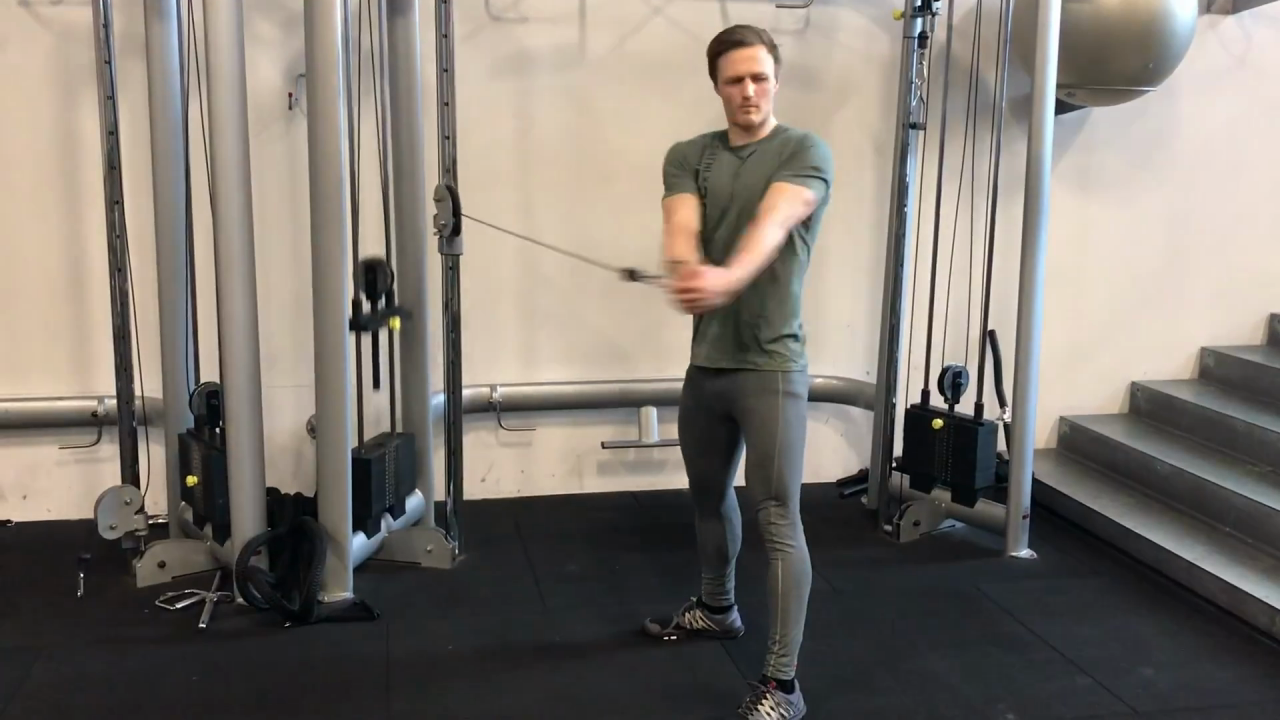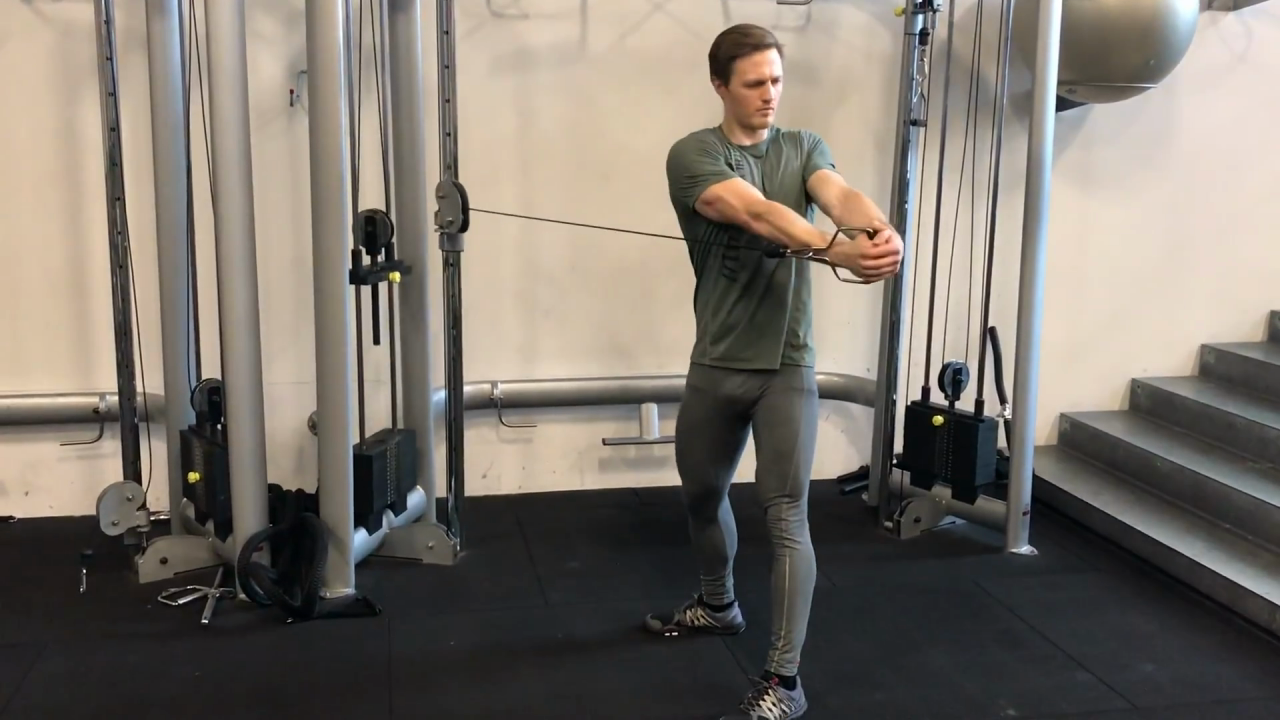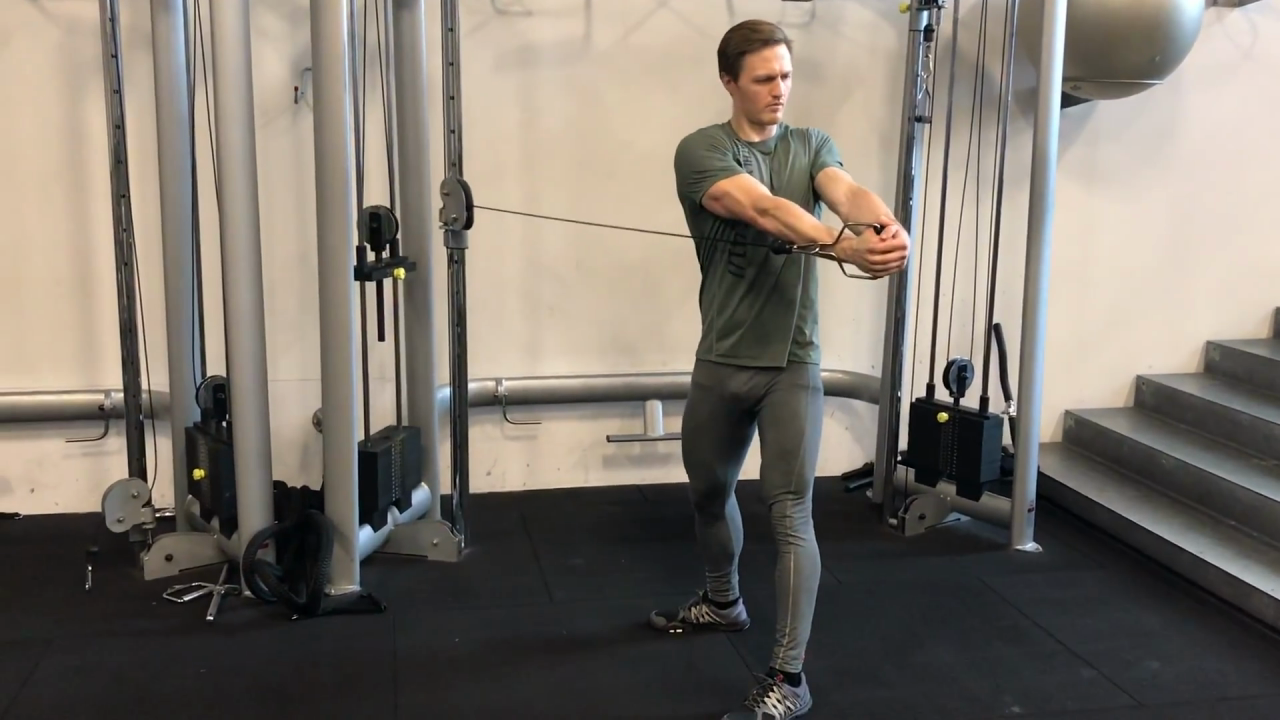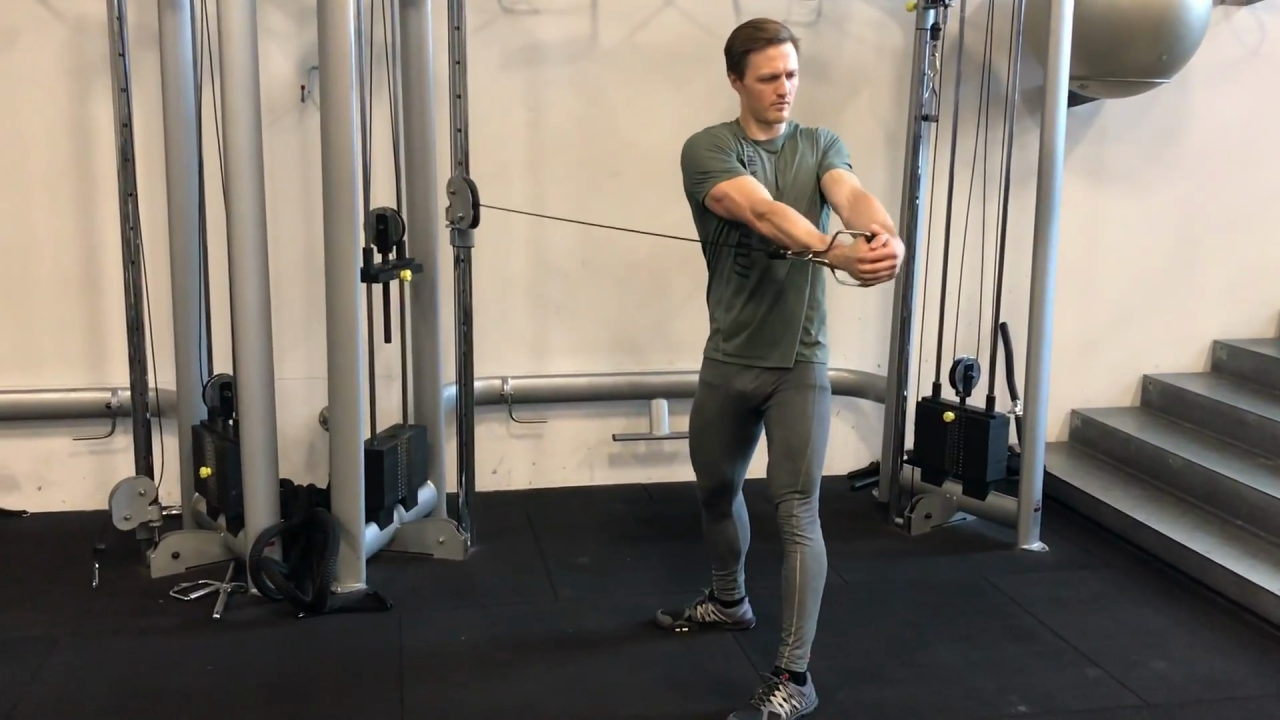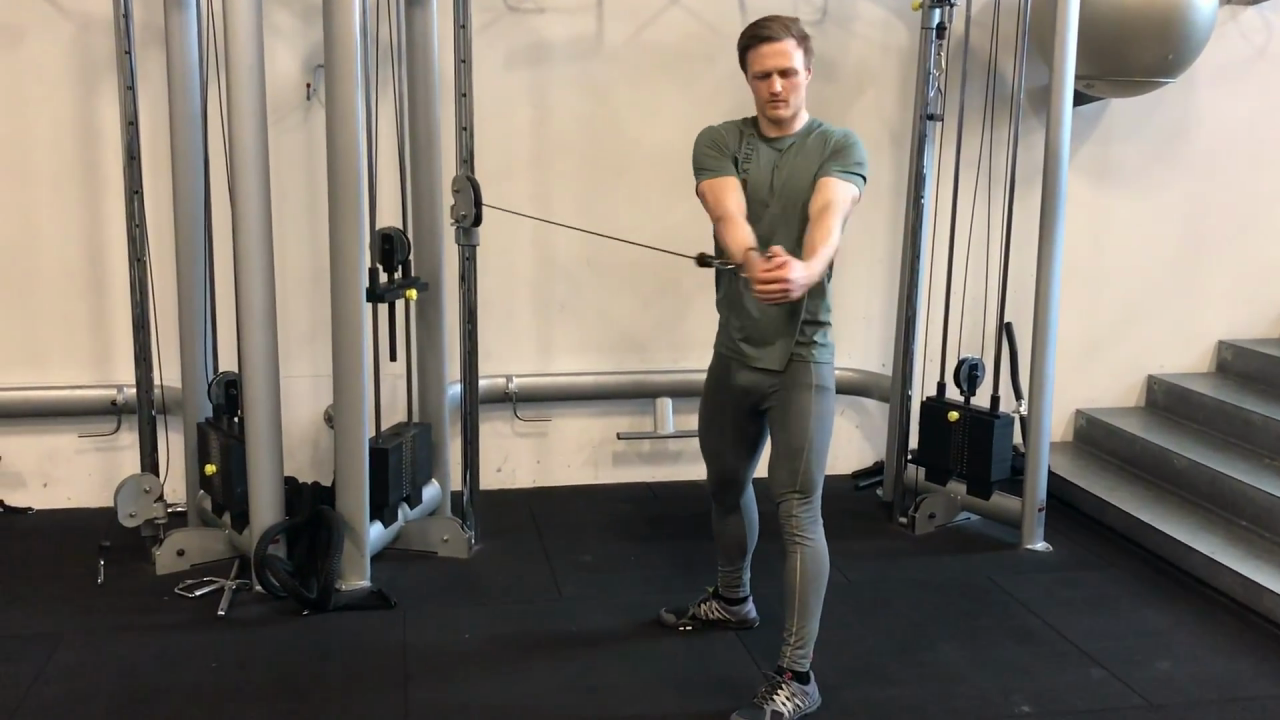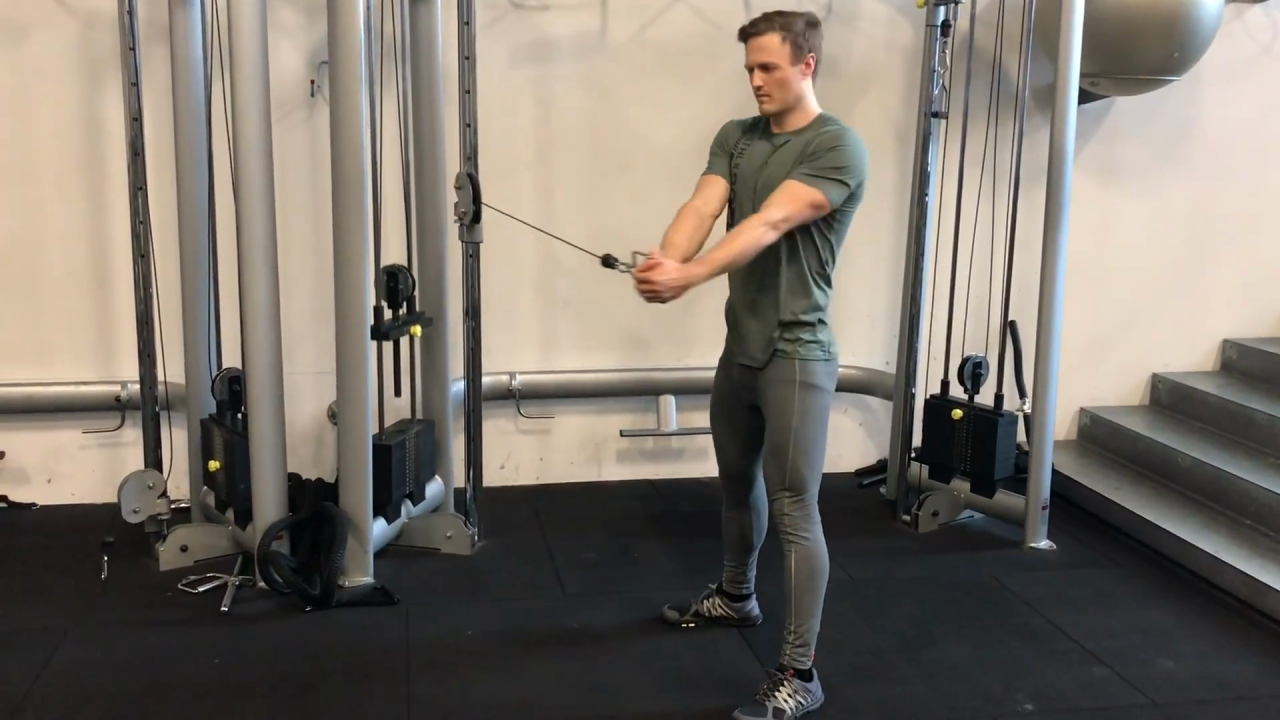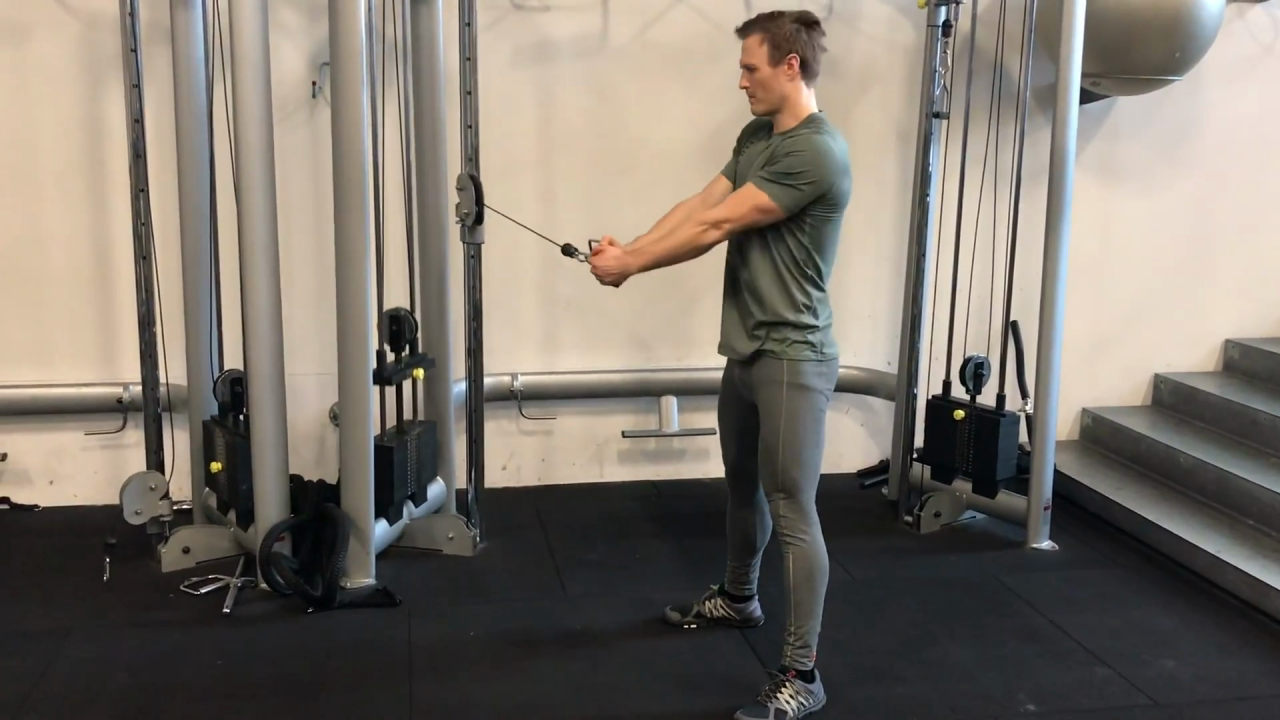
dt=0.4s
person 1, frame 1
left shoulder: (802, 152)
right shoulder: (689, 156)
left elbow: (771, 225)
right elbow: (682, 222)
left wrist: (728, 278)
right wrist: (684, 267)
left hip: (769, 366)
right hip: (707, 363)
left knee: (777, 518)
right knee: (708, 496)
right ankle: (716, 607)
person 1, frame 2
left shoulder: (804, 148)
right shoulder: (693, 156)
left elbow: (840, 195)
right elbow: (759, 215)
left wrist: (880, 232)
right wrist: (837, 251)
left hip: (787, 366)
right hip: (717, 365)
left knee: (785, 517)
right knee: (702, 496)
right ankle: (717, 604)
person 1, frame 3
left shoulder: (812, 146)
right shoulder: (701, 151)
left elbow: (848, 192)
right elbow: (766, 211)
left wrist: (888, 226)
right wrist: (845, 246)
left hip: (792, 362)
right hip: (722, 362)
left knee: (789, 514)
right knee: (709, 493)
right ankle: (722, 601)
person 1, frame 4
left shoulder: (822, 145)
right shoulder: (707, 149)
left elbow: (852, 195)
right elbow: (764, 214)
left wrist: (885, 235)
right wrist: (840, 253)
left hip: (800, 360)
right hip: (729, 359)
left knee: (796, 513)
right knee: (716, 490)
right ankle: (729, 600)
person 1, frame 5
left shoulder: (840, 148)
right shoulder: (718, 142)
left elbow: (827, 216)
right elbow: (730, 216)
left wrist: (805, 270)
right wrist: (754, 262)
left hip: (801, 358)
right hip: (733, 353)
left knee: (797, 513)
right knee: (726, 486)
right ankle: (732, 599)
person 1, frame 6
left shoulder: (838, 147)
right shoulder: (735, 138)
left elbow: (768, 224)
right elbow: (701, 208)
left wrist: (692, 275)
right wrist: (664, 261)
left hip: (797, 356)
right hip: (739, 348)
left knee: (795, 511)
right knee: (738, 484)
right ankle: (735, 596)
person 1, frame 7
left shoulder: (817, 152)
right shoulder: (756, 137)
left elbow: (716, 227)
right elbow: (700, 203)
left wrist: (630, 265)
right wrist: (628, 248)
left hip: (792, 360)
right hip: (745, 351)
left knee: (792, 513)
right knee: (743, 487)
right ankle: (737, 597)
